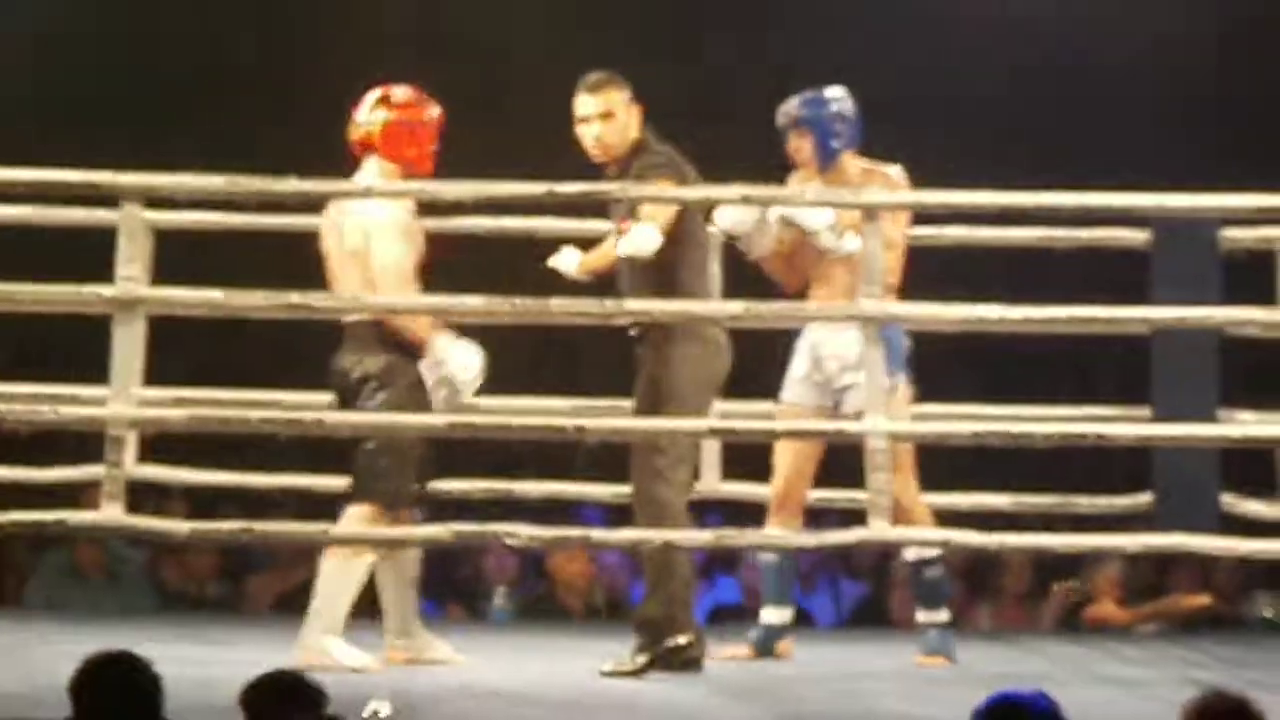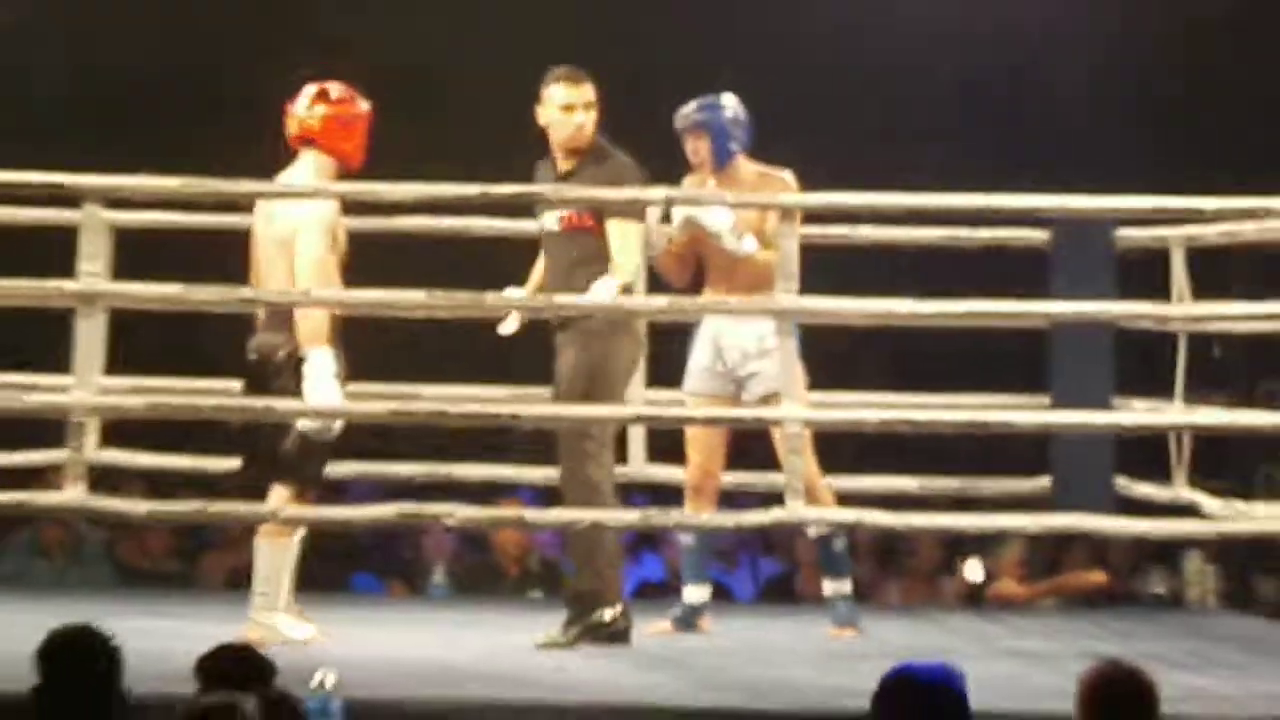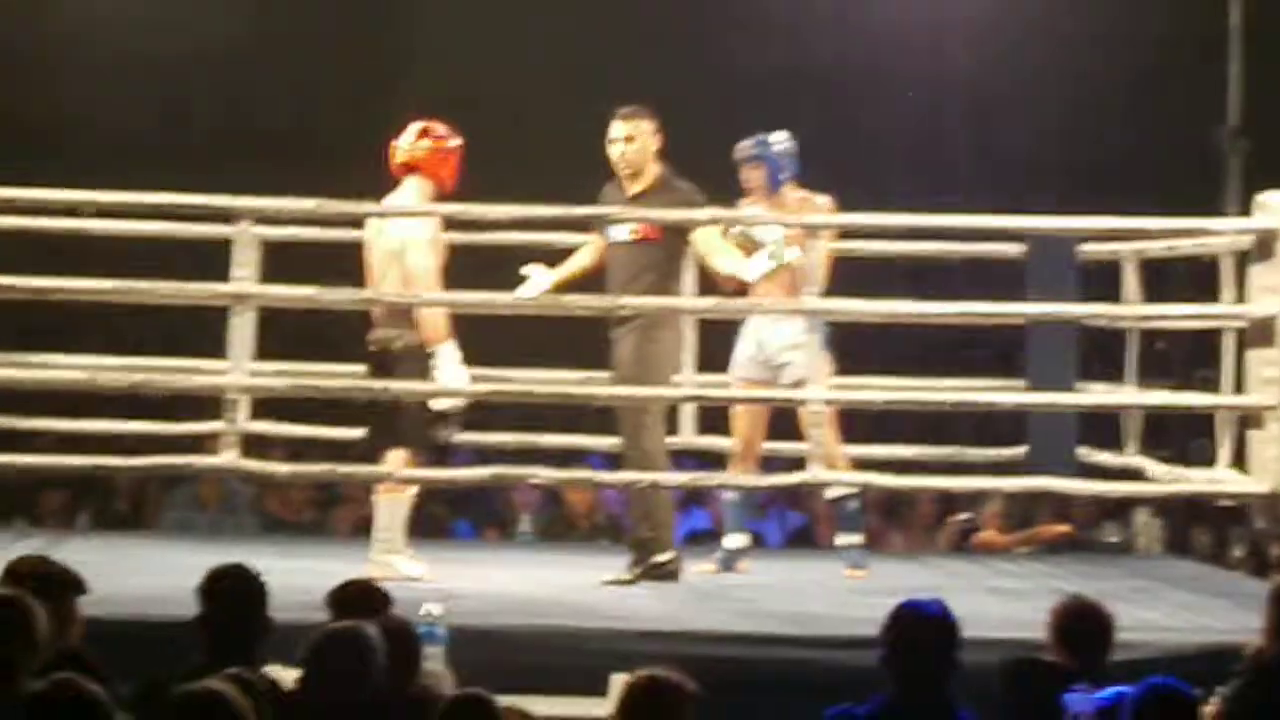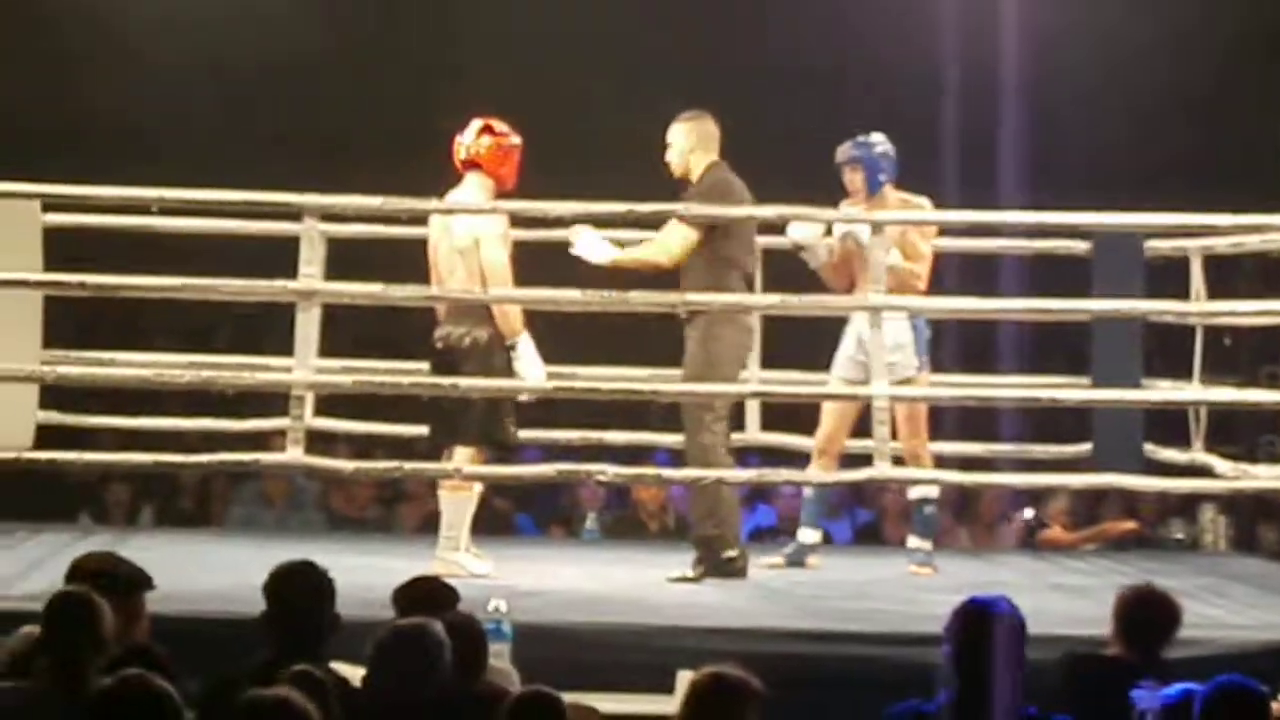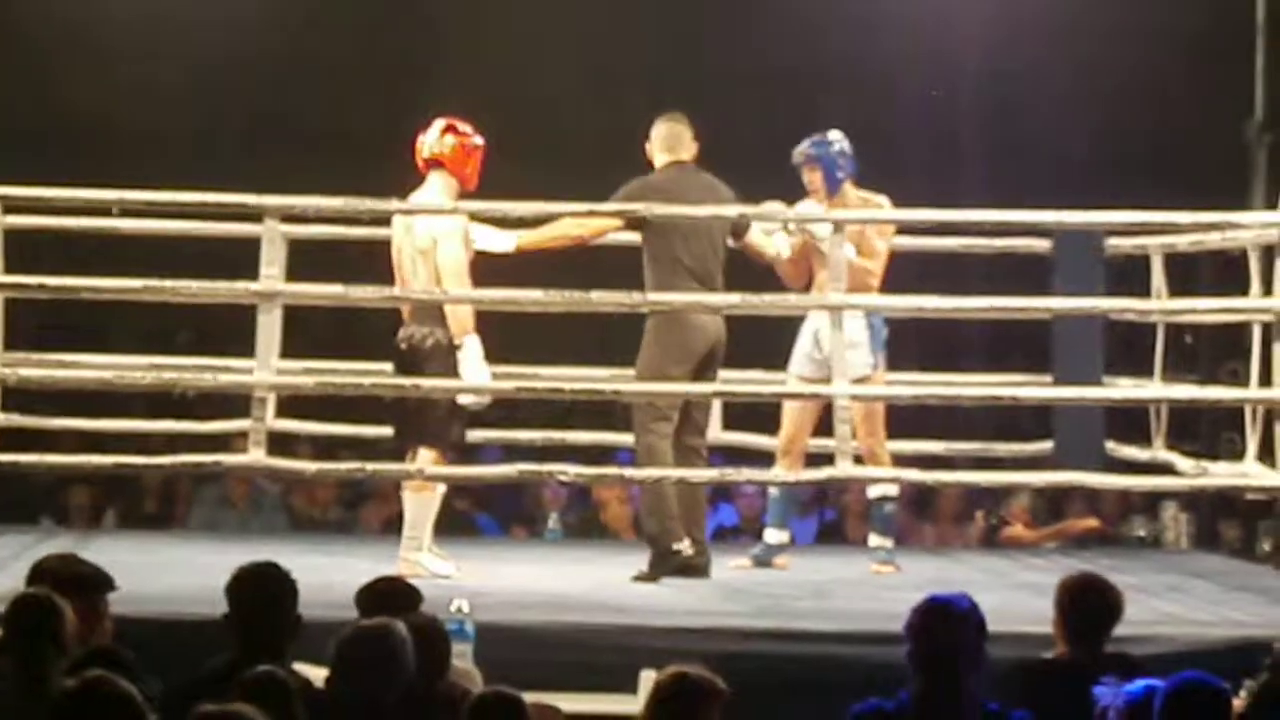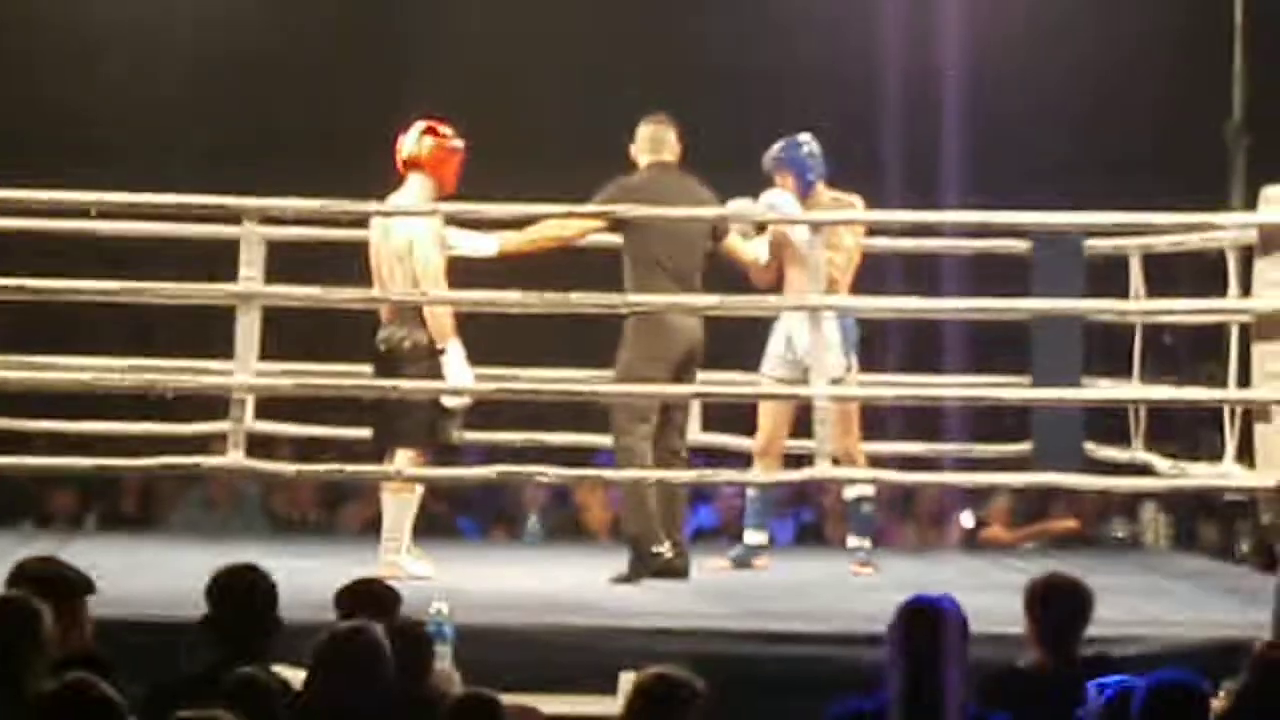
dt=0.4s
person 1, frame 1
left shoulder: (658, 165)
right shoulder: (625, 171)
left elbow: (657, 216)
left wrist: (644, 233)
right wrist: (586, 263)
left hip: (681, 338)
right hip: (672, 340)
left knee: (657, 481)
right knee: (664, 484)
left ankle: (667, 633)
right ankle: (676, 630)
person 1, frame 2
left shoulder: (616, 171)
right shoulder: (547, 173)
left elbow: (628, 250)
left wrist: (613, 282)
right wrist: (528, 294)
left hip: (602, 330)
right hip: (570, 331)
left knee: (584, 463)
right knee: (584, 466)
left ankle: (595, 605)
right ankle: (604, 604)
person 1, frame 3
left shoulder: (681, 195)
right shoulder: (611, 194)
left elbow: (715, 248)
left wrist: (742, 267)
right wrist: (552, 278)
left hip: (656, 327)
right hip: (622, 328)
left knee: (643, 434)
right knee: (639, 436)
left ankle: (655, 550)
right ankle: (658, 548)
person 1, frame 4
left shoulder: (709, 189)
right shoulder: (727, 190)
left elbow: (668, 252)
left wrist: (608, 253)
right wrist: (700, 246)
left hip: (717, 324)
right hip: (726, 322)
left knee: (705, 432)
right knee: (714, 434)
left ankle: (720, 548)
right ankle: (728, 545)
person 1, frame 5
left shoulder: (648, 190)
right shoulder: (718, 192)
left elbow: (583, 228)
right elbow: (763, 245)
left wrist: (516, 242)
right wrist: (785, 244)
left hip: (680, 322)
right hip: (712, 323)
left knee: (652, 433)
right knee: (689, 439)
left ankle: (670, 544)
right ankle: (693, 547)
person 1, frame 6
left shoulder: (630, 189)
right shoulder: (701, 195)
left elbow: (565, 229)
right elbow: (745, 254)
left wrist: (495, 244)
right wrist: (767, 250)
left hip: (652, 324)
right hip: (690, 325)
left knee: (633, 432)
right knee: (670, 439)
left ankle: (650, 546)
right ankle: (673, 548)
person 2, frame 1
left shoulder: (342, 204)
right shoulder: (389, 205)
right elbow: (395, 298)
left wrist: (425, 345)
right wrist: (443, 345)
left hip: (357, 354)
right hip: (384, 361)
left knee: (400, 499)
right knee: (374, 501)
person 2, frame 2
left shoulder: (277, 193)
right shoulder: (317, 200)
right elbow: (312, 288)
right wrist: (320, 365)
left hip: (269, 341)
right hip: (296, 347)
left knee: (286, 478)
right knee: (291, 481)
left ankle: (278, 602)
right ankle: (267, 612)
person 2, frame 3
left shoulder: (381, 213)
right shoulder: (421, 218)
right elbow: (426, 293)
right wrist: (446, 353)
left hip: (385, 334)
right hip: (412, 338)
left knee: (397, 445)
right knee: (404, 446)
left ankle: (392, 545)
right ankle: (386, 551)
person 2, frame 4
left shoulder: (443, 210)
right shoulder: (487, 213)
right elbow: (499, 288)
right wrist: (522, 345)
left hip: (450, 332)
right hip: (480, 334)
left knee: (459, 443)
right knee: (471, 444)
left ankle: (457, 542)
right ankle: (451, 549)
person 2, frame 5
left shoulder: (410, 210)
right shoulder: (447, 215)
right elbow: (456, 289)
right wrist: (469, 349)
left hip: (414, 335)
right hip: (438, 338)
left knee: (424, 445)
right knee: (434, 446)
left ankle: (419, 543)
right ankle: (414, 550)
person 2, frame 6
left shoulder: (387, 212)
right shoulder: (423, 215)
right elbow: (433, 291)
right wrist: (452, 351)
left hip: (394, 336)
right hip: (419, 341)
left knee: (404, 447)
right knee: (414, 447)
left ankle: (399, 544)
right ankle: (394, 551)
person 3, frame 1
left shoulder: (884, 182)
right shoulder: (802, 186)
left elbow: (887, 272)
left wrist: (830, 228)
right wrist: (751, 234)
left hip: (870, 341)
right hip: (814, 342)
left knee: (899, 490)
right knee: (784, 492)
person 3, frame 2
left shoulder: (774, 185)
right shoulder: (694, 189)
left elbow: (783, 271)
right elbow: (681, 274)
left wrist: (730, 234)
left hip: (765, 333)
right hip: (712, 333)
left knee: (802, 470)
right knee: (699, 477)
person 3, frame 3
left shoulder: (815, 206)
right shoulder: (748, 210)
left elbow: (816, 276)
left wrist: (778, 242)
left hip: (800, 329)
right hip: (756, 328)
left knee: (824, 443)
right knee: (743, 446)
left ankle: (852, 545)
right ankle: (733, 548)
person 3, frame 4
left shoulder: (915, 209)
right shoulder: (849, 211)
left elbow: (919, 279)
left wrist: (878, 245)
right wrist: (812, 248)
left hip: (901, 328)
right hip: (858, 326)
left knee: (914, 446)
right knee: (826, 441)
left ankle: (922, 547)
right ankle: (806, 543)
person 3, frame 5
left shoulder: (873, 207)
right shoulder: (812, 211)
left elbow: (871, 275)
left wrist: (830, 237)
left hip: (857, 326)
right hip: (814, 325)
left knee: (871, 443)
right knee: (789, 440)
left ankle: (882, 543)
right ankle: (773, 543)
person 3, frame 6
left shoulder: (846, 206)
right shoulder: (785, 210)
left elbow: (839, 274)
right elbow: (766, 275)
left wrist: (799, 228)
left hip: (829, 325)
right hip: (788, 324)
left knee: (846, 445)
right knee: (766, 443)
left ankle: (860, 545)
right ankle: (753, 544)
